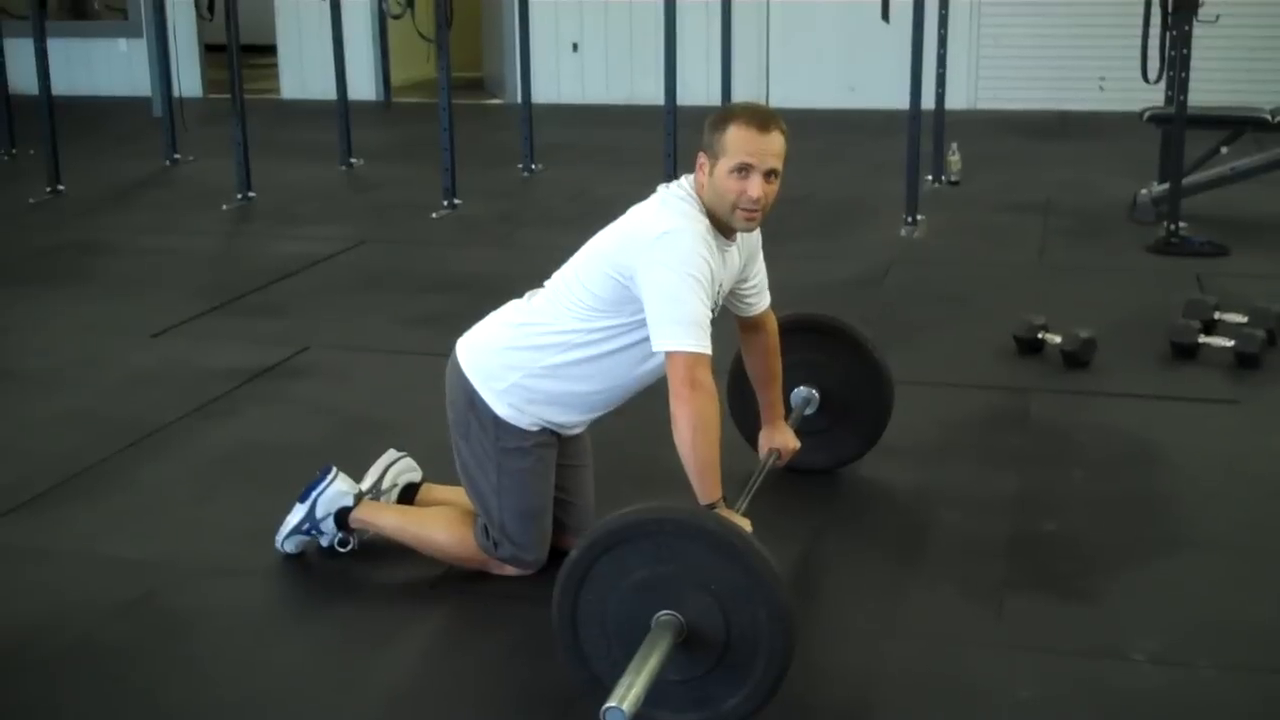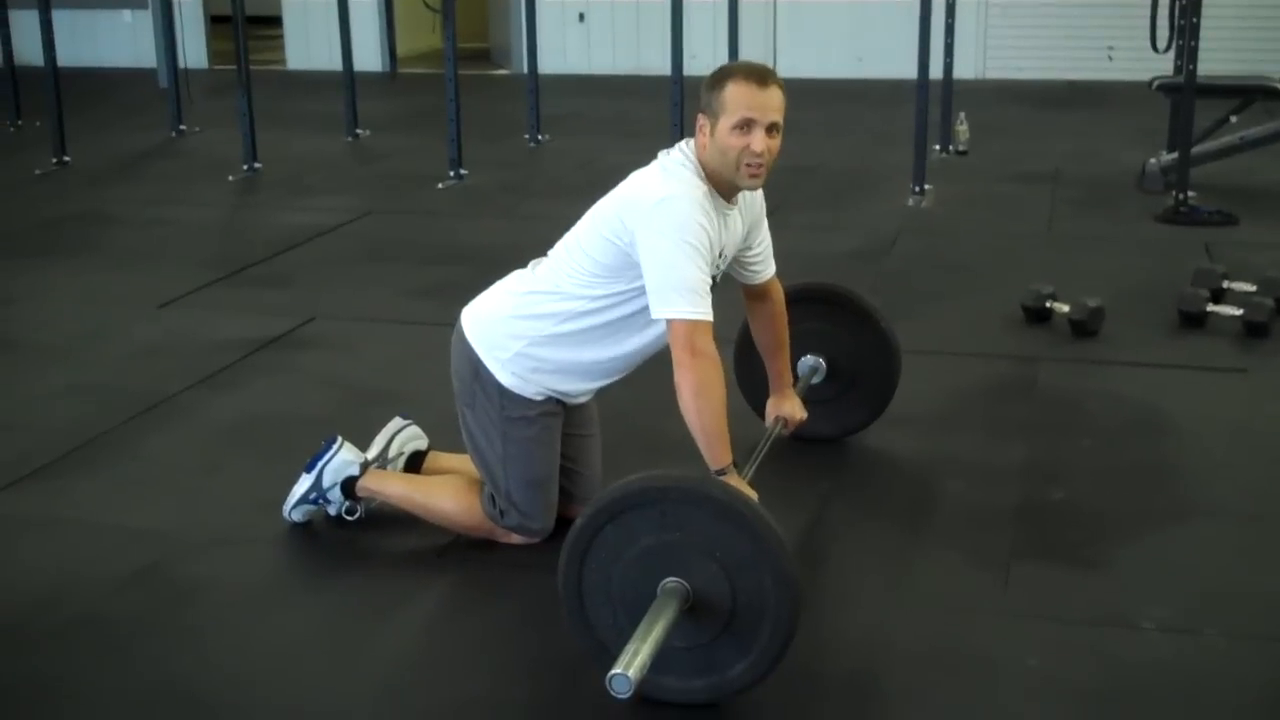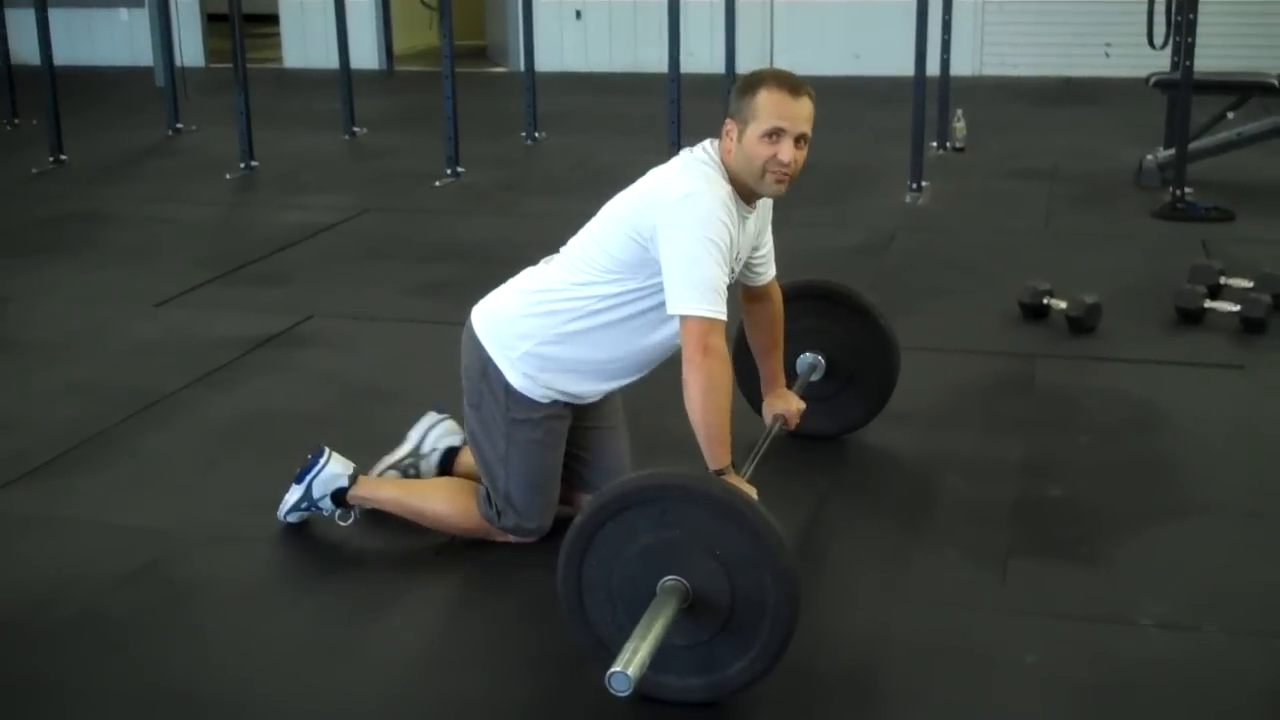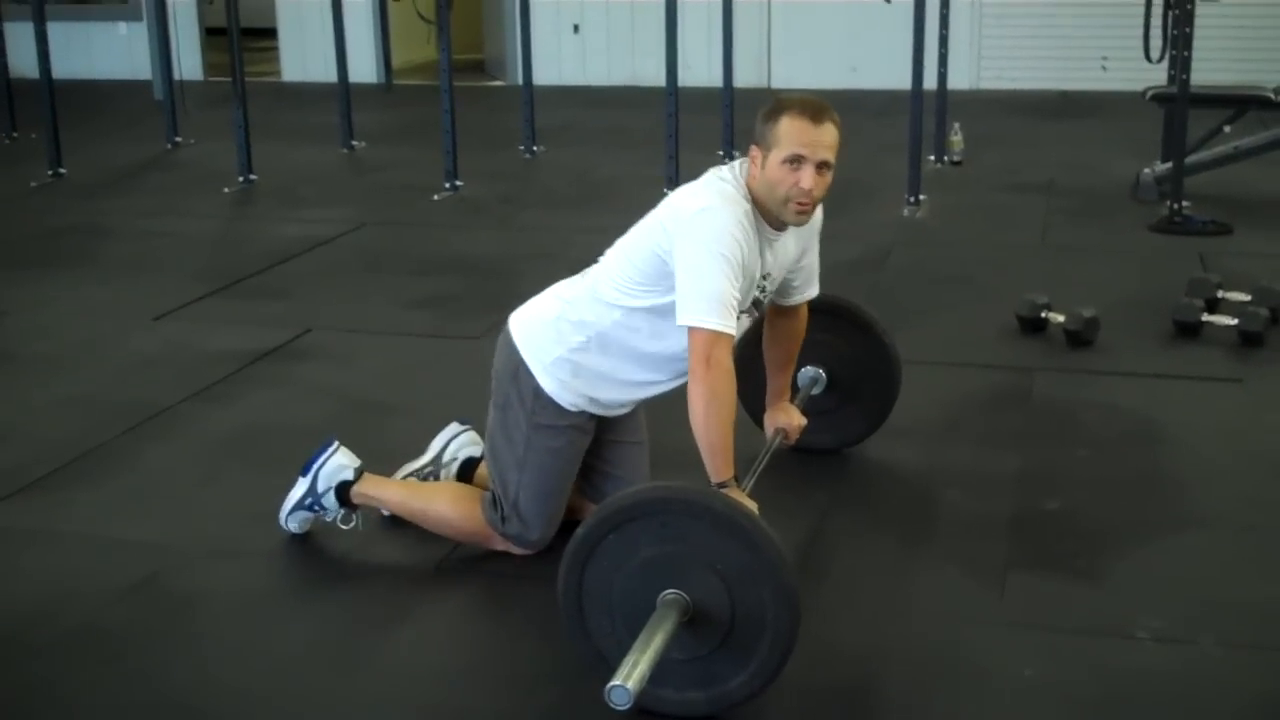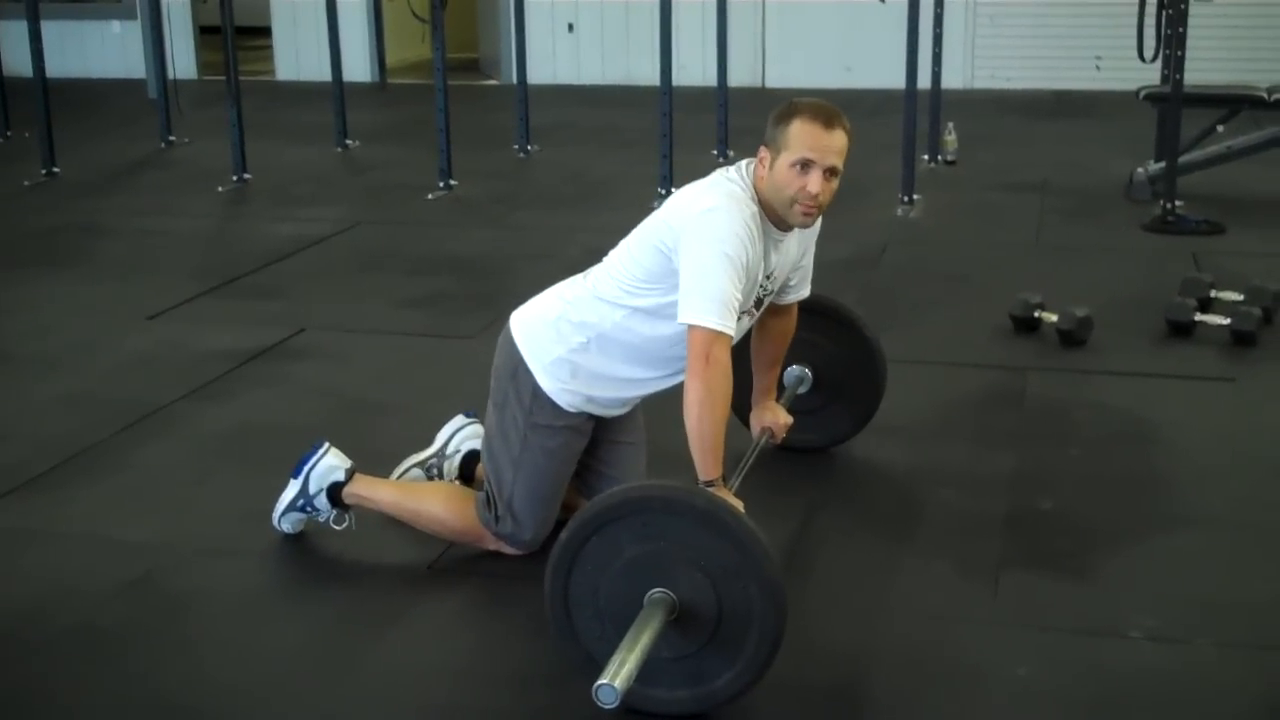
dt=0.5s
person 1, frame 1
left shoulder: (737, 223)
right shoulder: (676, 239)
left elbow: (757, 322)
right elbow: (690, 387)
left wrist: (774, 420)
right wrist: (714, 510)
left hip: (543, 389)
right hip: (502, 389)
left knee: (567, 534)
right knee: (515, 555)
left ankle: (405, 492)
right ankle: (347, 508)
person 1, frame 2
left shoulder: (742, 192)
right shoulder: (674, 205)
left elbow: (763, 290)
right elbow: (692, 352)
left wrist: (782, 390)
right wrist: (725, 476)
left hip: (552, 359)
right hip: (508, 358)
left knee: (574, 504)
right knee: (523, 524)
left ankle: (408, 461)
right ankle: (353, 476)
person 1, frame 3
left shoulder: (753, 188)
right shoulder: (698, 202)
left elbow: (760, 291)
right elbow: (704, 350)
left wrist: (775, 388)
right wrist: (723, 476)
left hip: (567, 358)
right hip: (520, 359)
left knee: (599, 499)
right knee: (518, 523)
left ankle: (447, 454)
right ankle: (343, 485)
person 1, frame 4
left shoulder: (799, 213)
right shoulder: (716, 218)
left elbow: (789, 305)
right elbow: (709, 362)
left wrist: (779, 401)
right wrist: (724, 489)
left hip: (605, 377)
right hip: (553, 366)
right knee: (518, 534)
left ankle: (468, 463)
right ankle: (347, 482)
person 1, frame 5
left shoulder: (799, 212)
right shoulder: (721, 217)
left elbow: (778, 305)
right elbow: (708, 359)
left wrist: (764, 400)
right wrist: (712, 488)
left hip: (604, 378)
right hip: (554, 367)
right knee: (513, 534)
left ankle: (470, 455)
right ankle: (339, 483)
